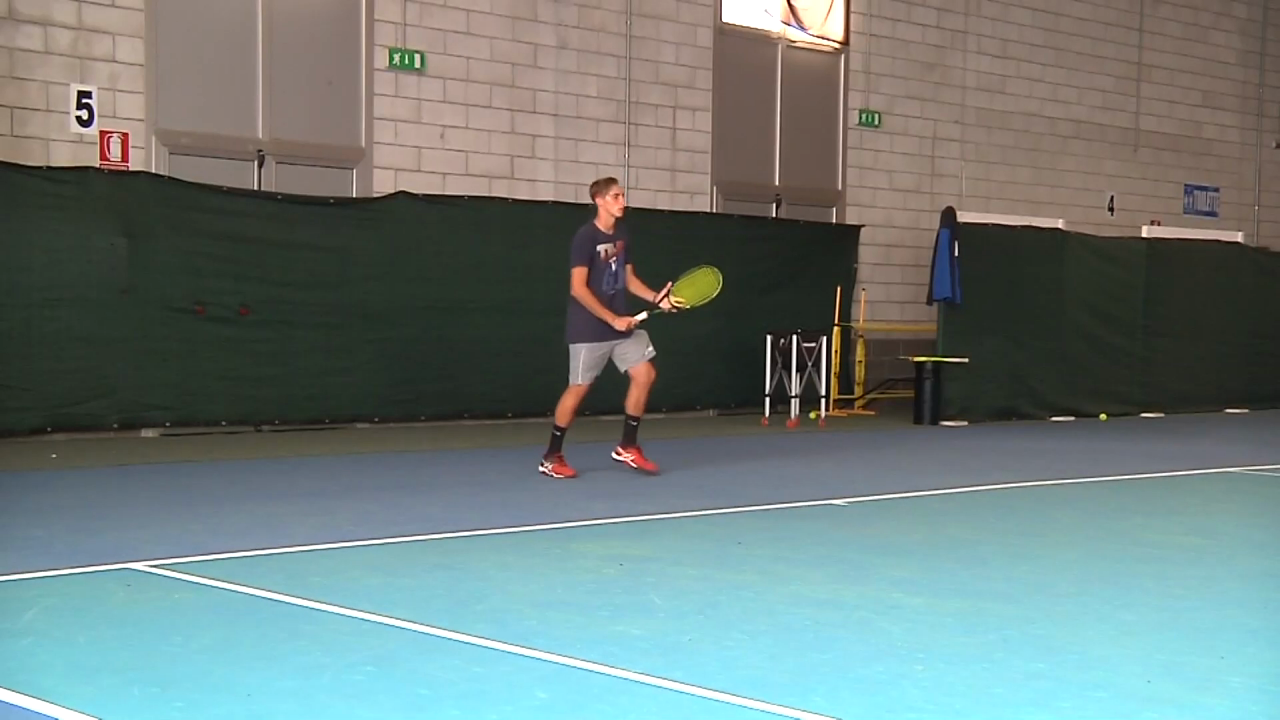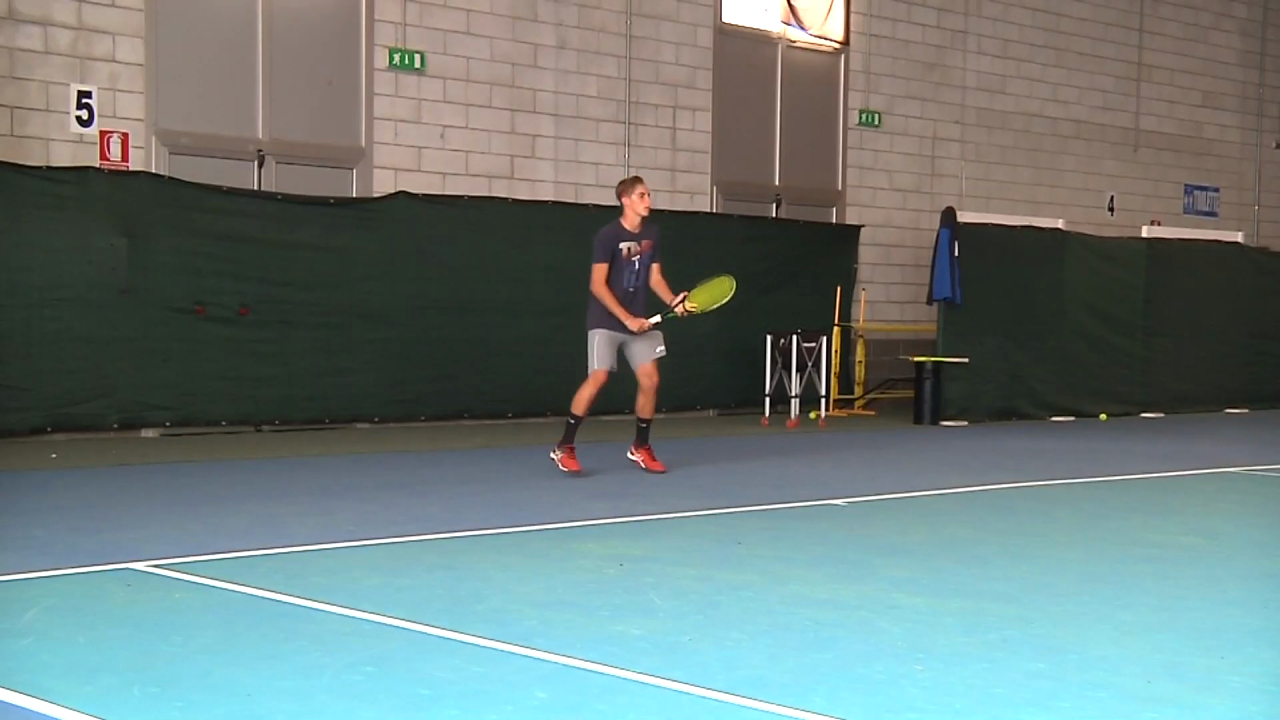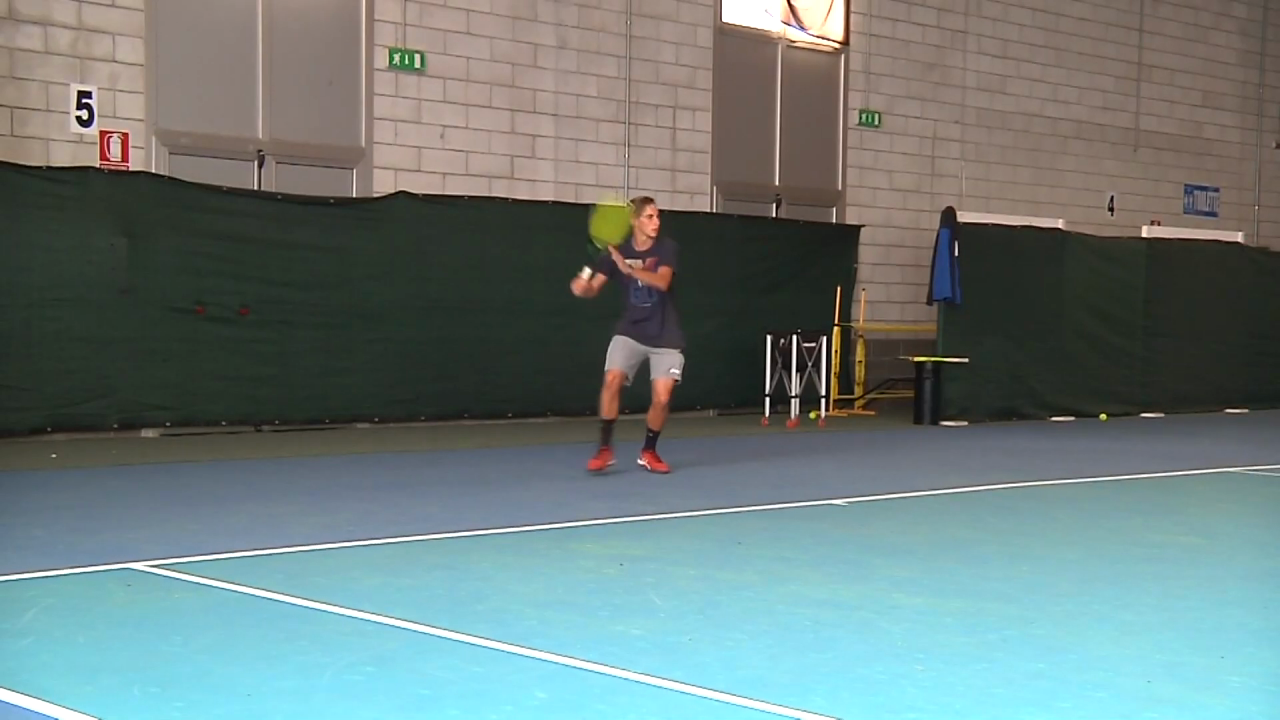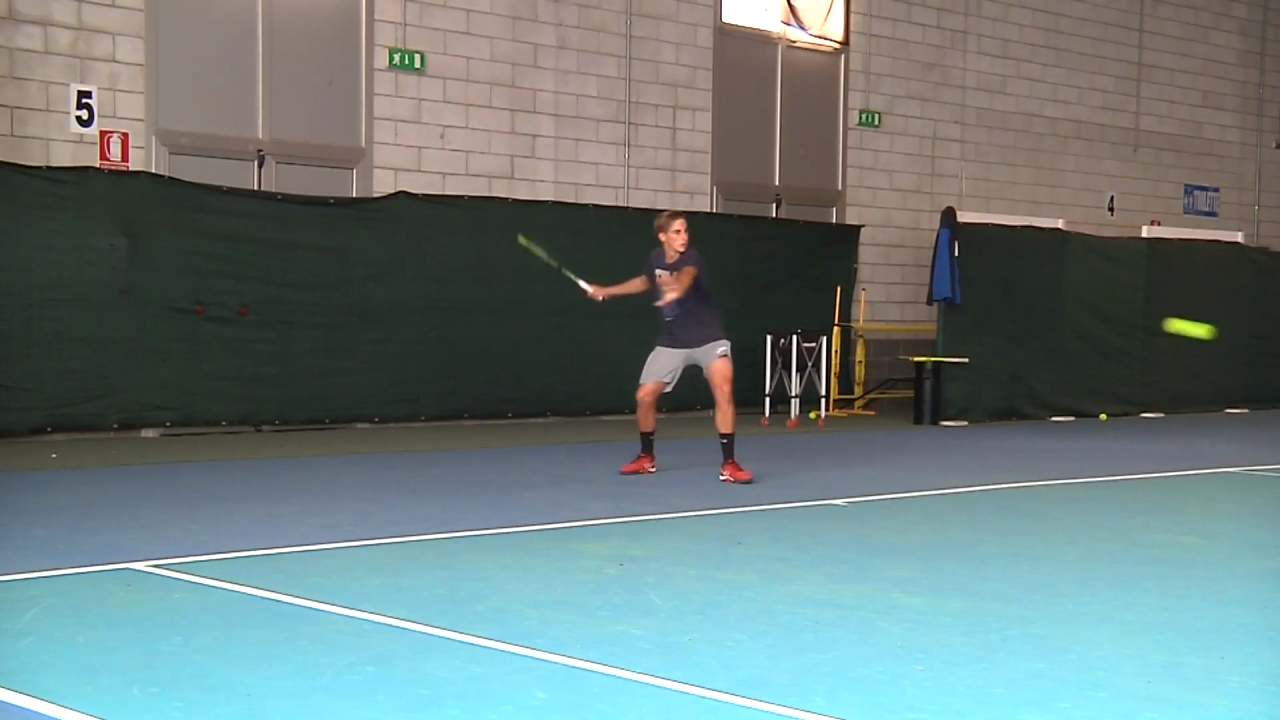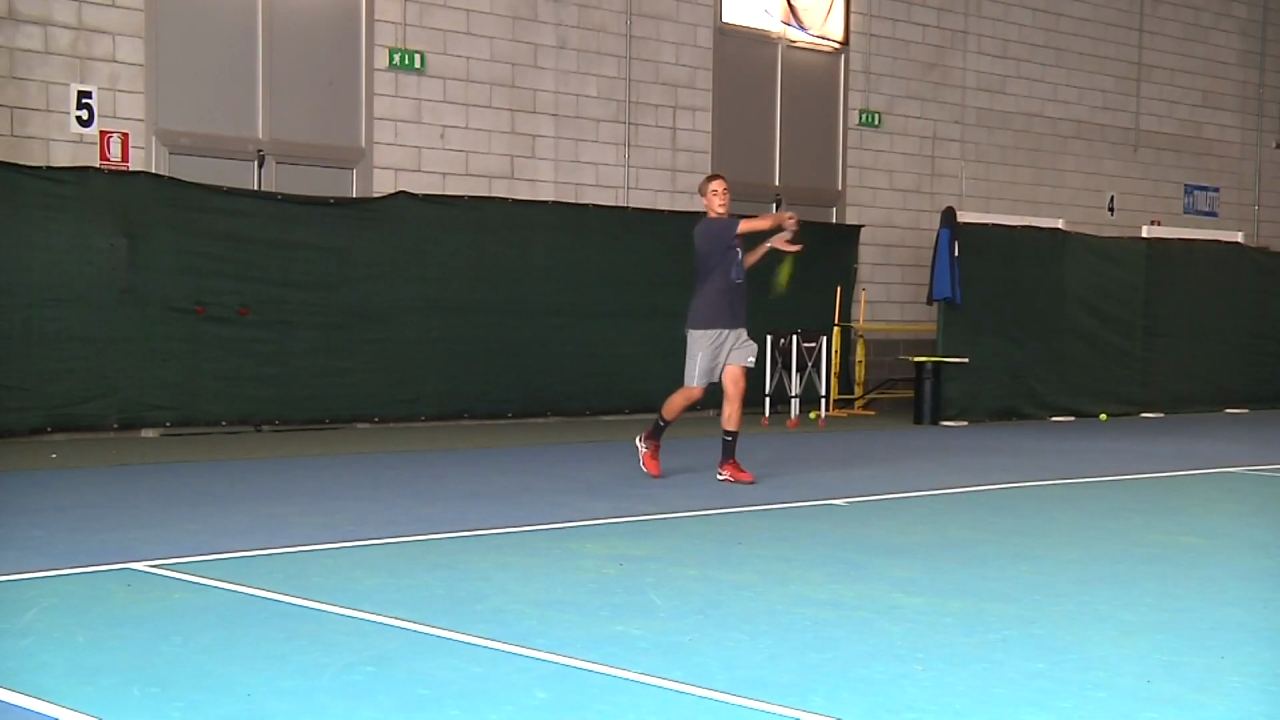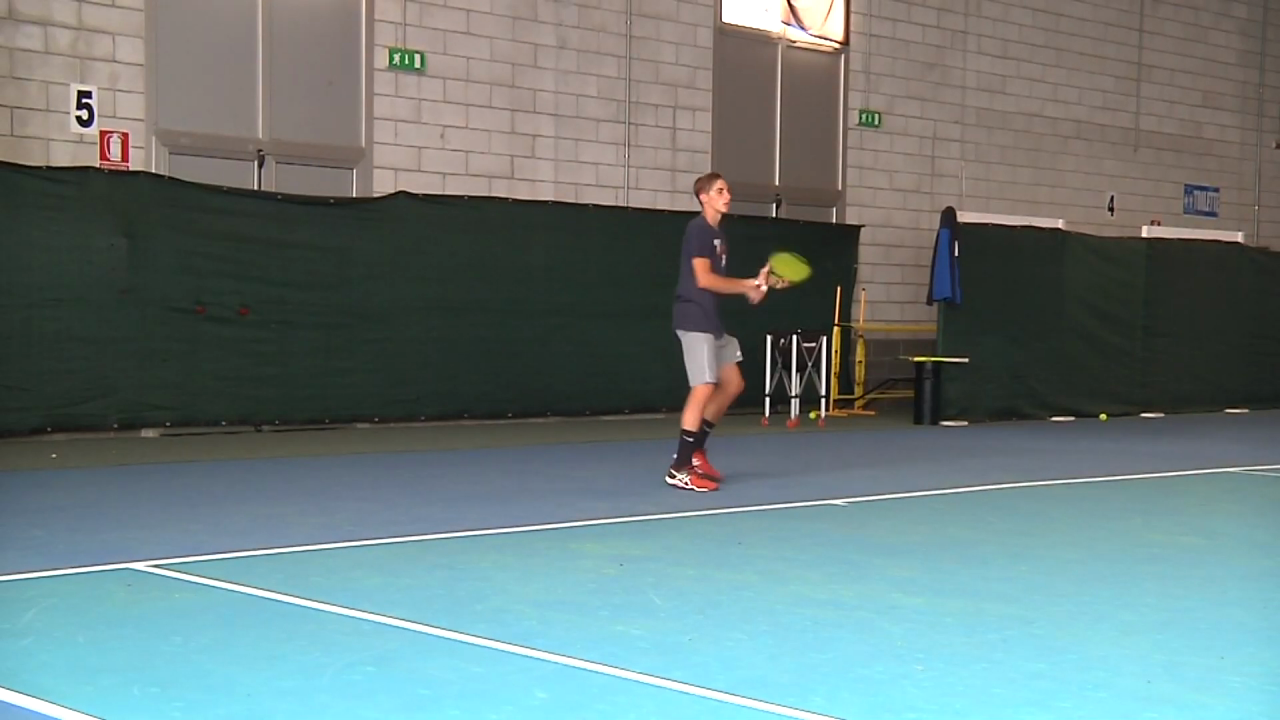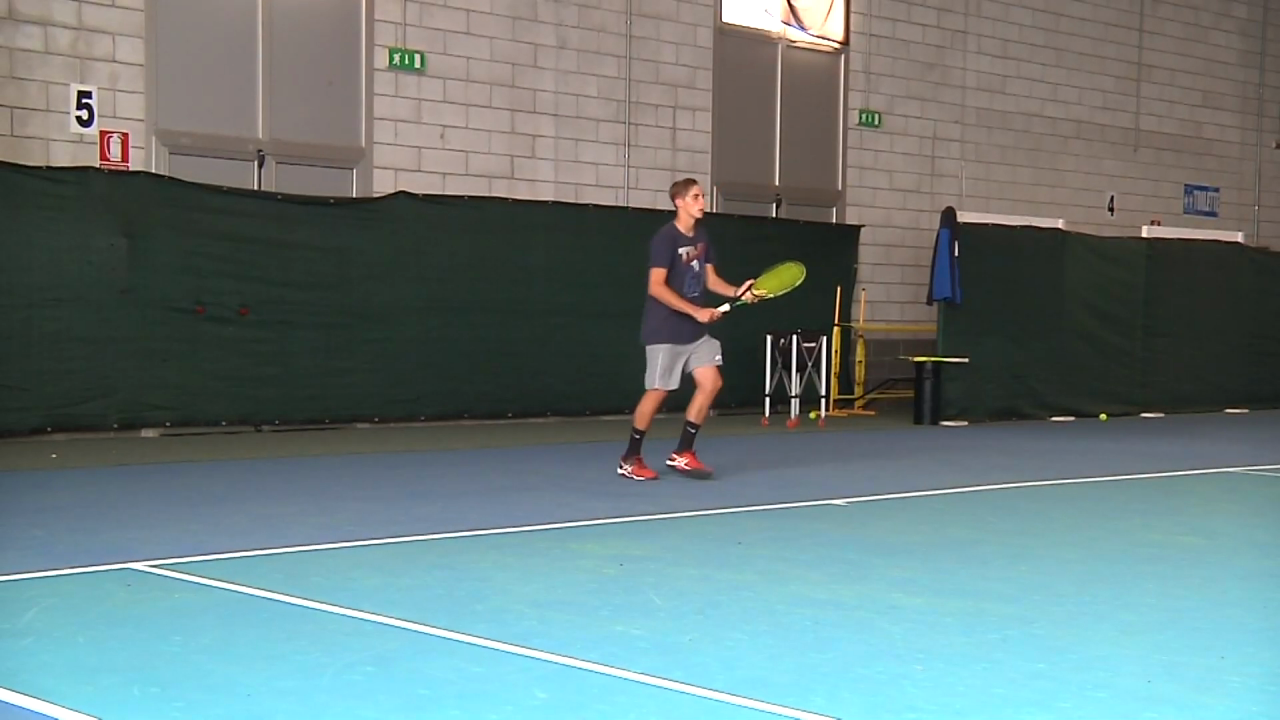
dt=0.5s
person 1, frame 1
left shoulder: (622, 235)
right shoulder: (585, 237)
right elbow: (577, 289)
left wrist: (657, 298)
right wrist: (613, 319)
left hip: (620, 326)
right hip: (588, 328)
left knee: (645, 374)
right knee: (579, 388)
left ankle: (628, 446)
right ankle: (552, 457)
person 1, frame 2
left shoulder: (652, 233)
right shoulder: (608, 235)
left elbow: (655, 277)
right elbow: (597, 285)
left wrist: (673, 301)
right wrist: (627, 319)
left hip: (636, 321)
right hip: (606, 320)
left knee: (650, 380)
right knee: (598, 377)
left ankle: (640, 447)
right ankle: (565, 446)
person 1, frame 3
left shoulder: (667, 247)
right shoulder: (617, 251)
left elbow: (663, 283)
right elbow: (593, 288)
left wrist: (628, 268)
right wrist: (582, 286)
left hip: (666, 336)
right hip: (630, 333)
left knee: (662, 397)
right knee: (612, 379)
left ankle: (649, 451)
right ankle: (604, 447)
person 1, frame 4
left shoulder: (690, 257)
right shoulder: (655, 257)
left elbow: (686, 277)
right elbow: (644, 283)
left wrist: (675, 290)
right wrist: (606, 291)
left hip: (708, 338)
right hip: (671, 341)
left knee: (724, 390)
right knee: (645, 396)
left ankle: (729, 463)
right ankle: (647, 456)
person 1, frame 5
left shoulder: (726, 227)
right shoulder: (711, 227)
left elbow: (737, 264)
right elbow: (765, 222)
left wrist: (770, 244)
right wrist: (784, 218)
left hip: (734, 323)
right hip: (707, 323)
left knee: (735, 388)
right knee: (694, 391)
left ankle: (728, 463)
right ankle: (650, 439)
person 1, frame 6
left shoulder: (718, 232)
right shoulder: (698, 229)
right elbow: (703, 278)
left wrist: (753, 283)
right wrist: (746, 289)
left hip: (712, 322)
right hip: (693, 320)
left knee: (732, 385)
right knee: (703, 388)
left ankle: (695, 450)
right ankle: (680, 469)
person 1, frame 7
left shoulder: (702, 237)
right shoulder: (665, 238)
left elbow: (709, 279)
right elbow: (655, 287)
left wrist: (737, 292)
right wrist: (695, 311)
left hip: (693, 329)
right hip: (664, 328)
left knee: (711, 383)
right knee: (658, 392)
left ankle: (683, 452)
right ankle: (630, 459)
